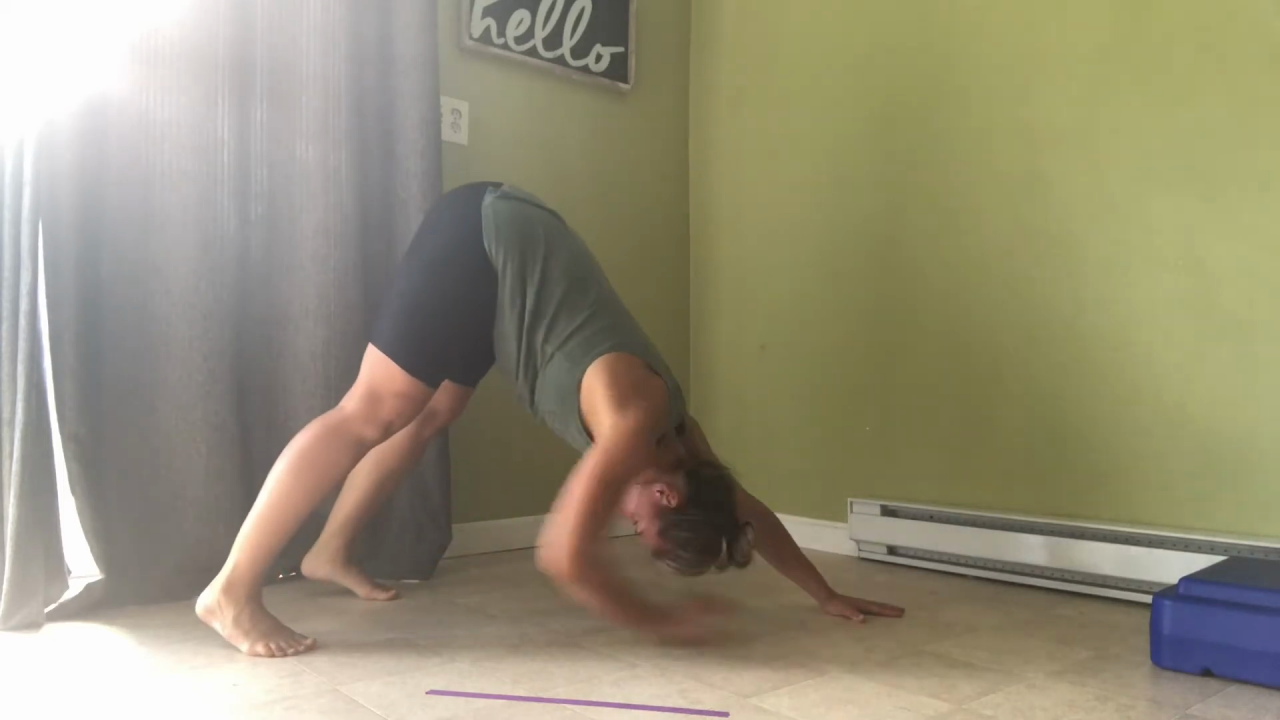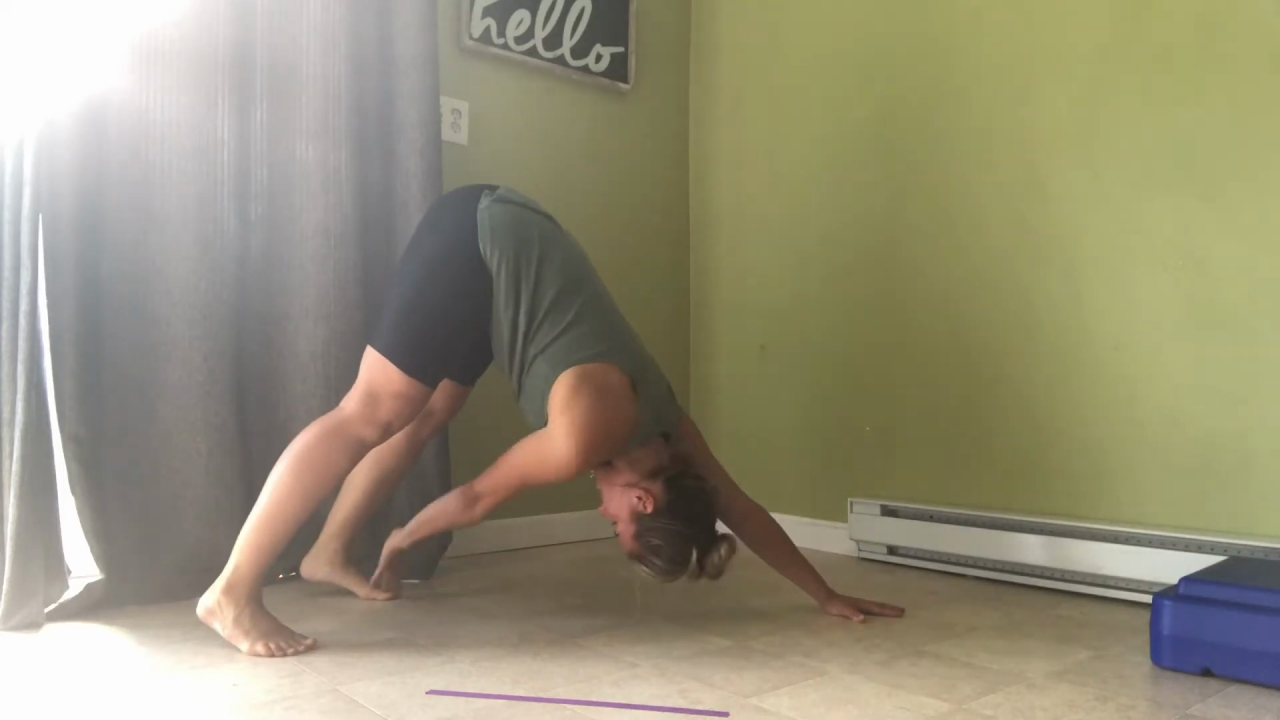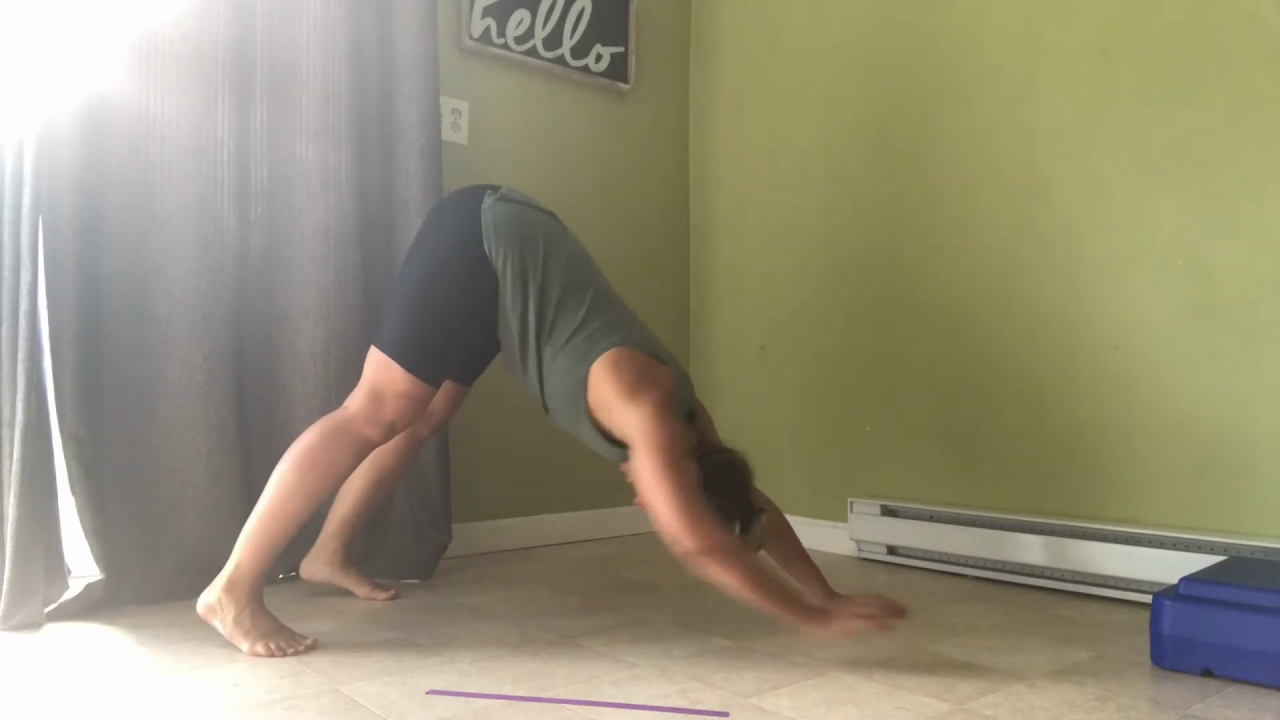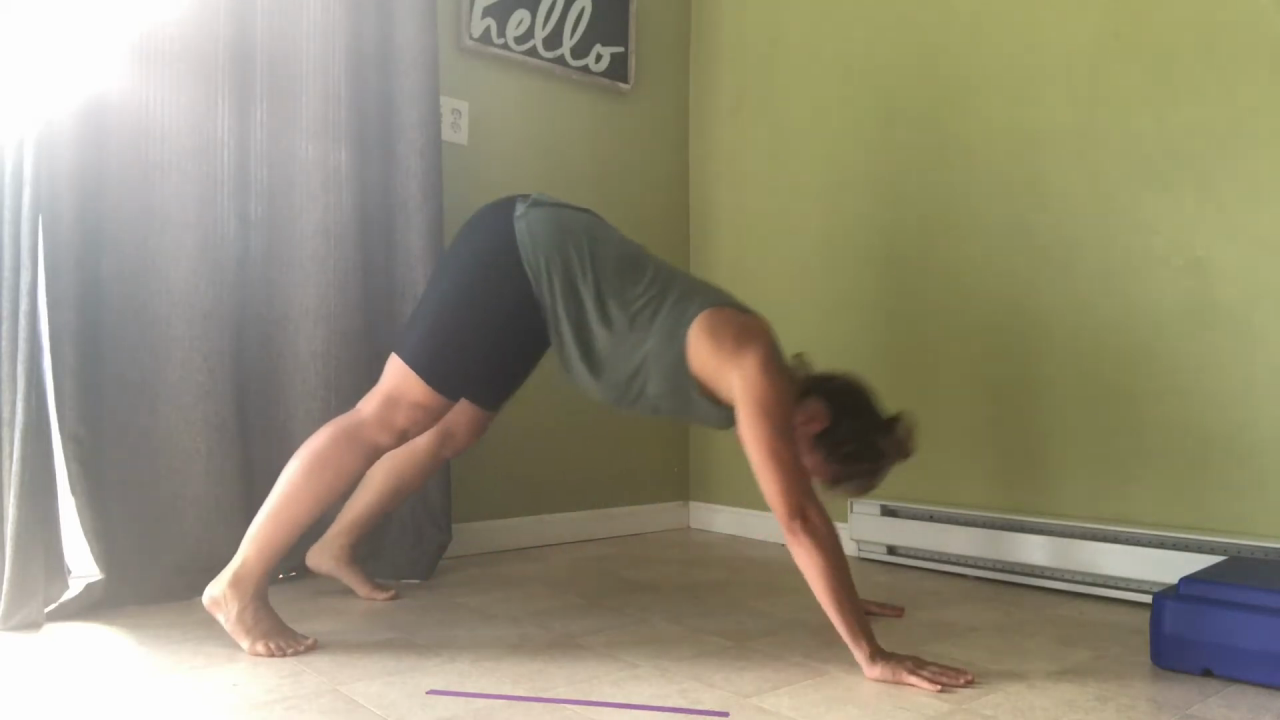
dt=0.5s
person 1, frame 1
left shoulder: (672, 430)
right shoulder: (635, 423)
left elbow: (746, 508)
right elbow: (565, 557)
left wrist: (826, 595)
right wrist: (655, 620)
left hip: (502, 248)
right hip: (482, 239)
left knee: (424, 416)
right knee: (369, 416)
left ankle: (331, 552)
right ankle: (232, 592)
person 1, frame 2
left shoulder: (667, 429)
right shoulder: (589, 434)
left elbow: (740, 507)
right elbow: (479, 496)
left wrist: (826, 595)
right wrist: (399, 540)
left hip: (500, 244)
right hip: (477, 239)
left knee: (426, 414)
right knee: (368, 416)
left ankle: (329, 553)
right ankle: (232, 592)
person 1, frame 3
left shoulder: (683, 420)
right shoulder: (649, 410)
left elbow: (750, 505)
right elbow: (693, 540)
left wrist: (823, 592)
right wrist: (809, 613)
left hip: (501, 251)
right hip: (483, 244)
left knee: (422, 417)
right knee: (371, 417)
left ankle: (328, 555)
right ankle: (231, 591)
person 1, frame 4
left shoulder: (770, 384)
right shoulder: (757, 374)
left elbow: (801, 512)
right elbow: (799, 520)
left wrist: (844, 602)
right wrist: (869, 653)
left hip: (537, 263)
right hip: (517, 254)
left knee: (452, 429)
right knee: (387, 418)
left ankle: (336, 548)
right ankle: (238, 587)
